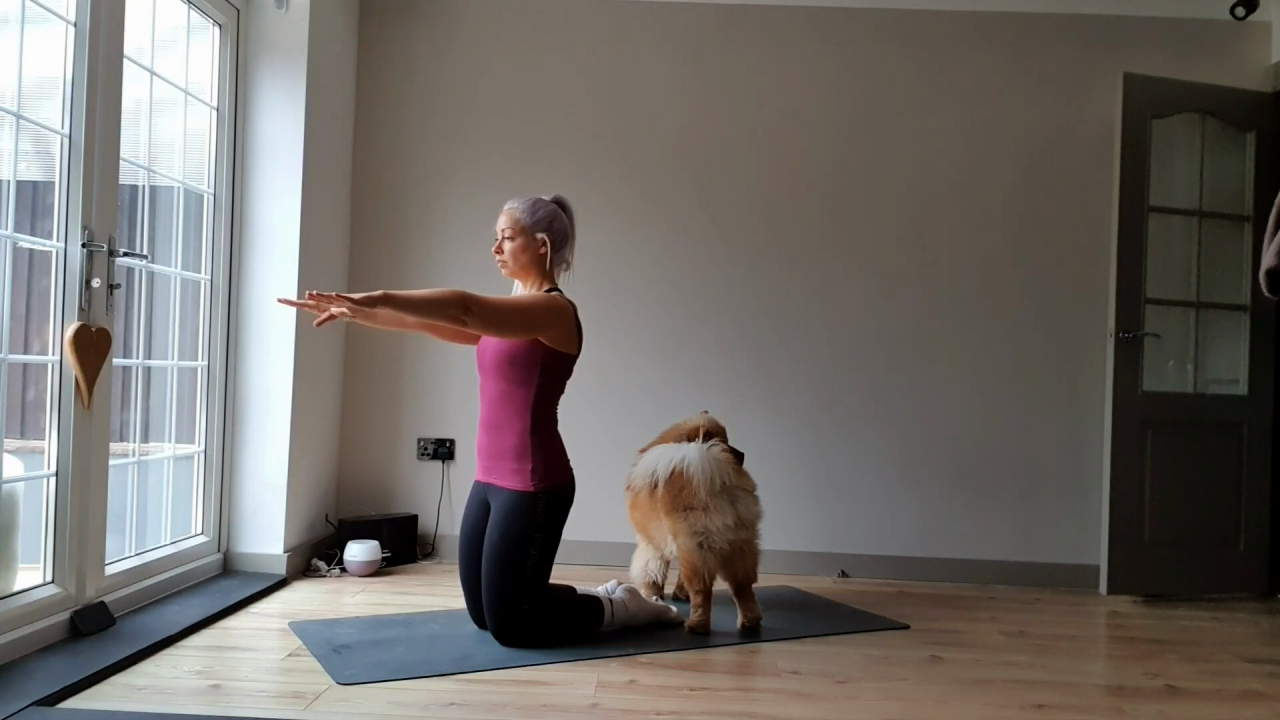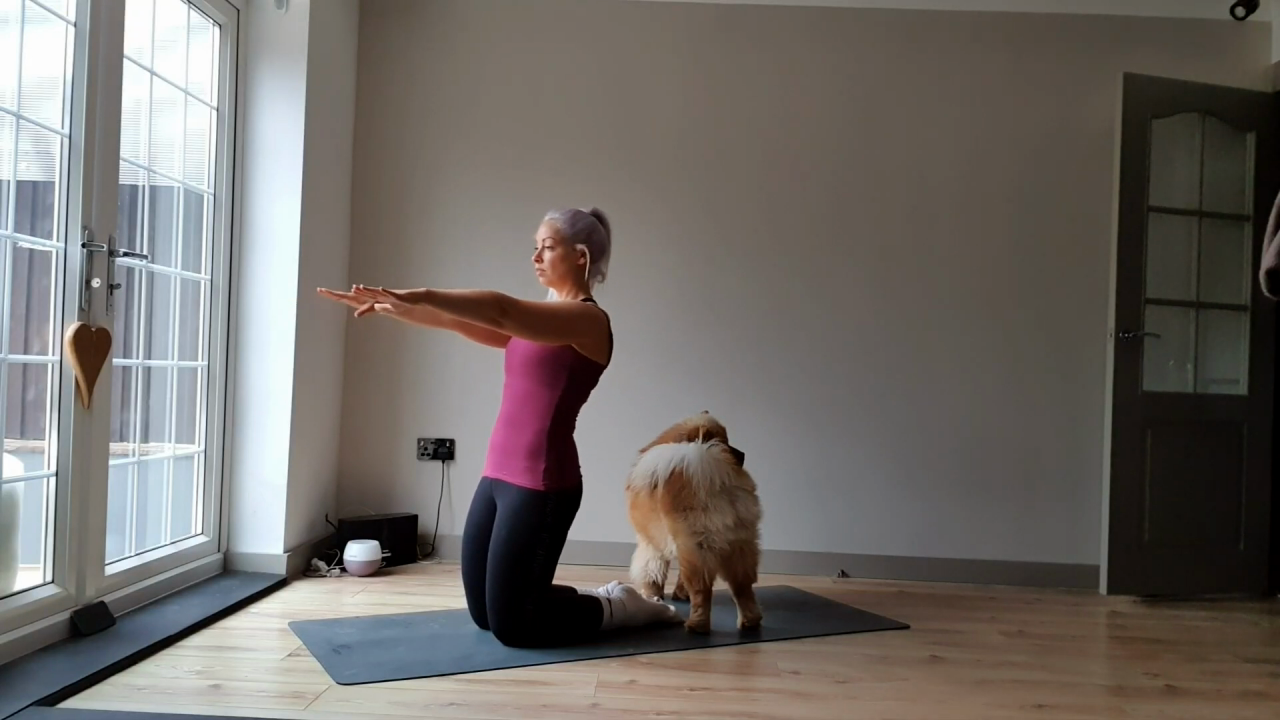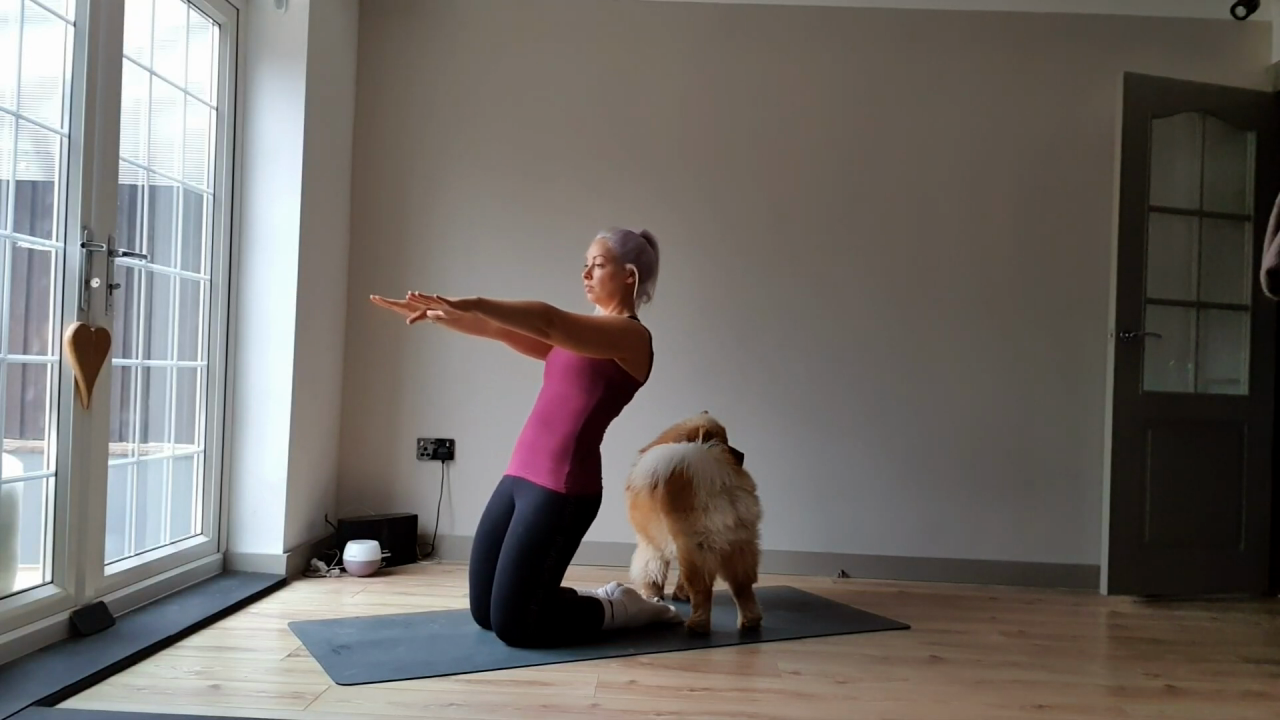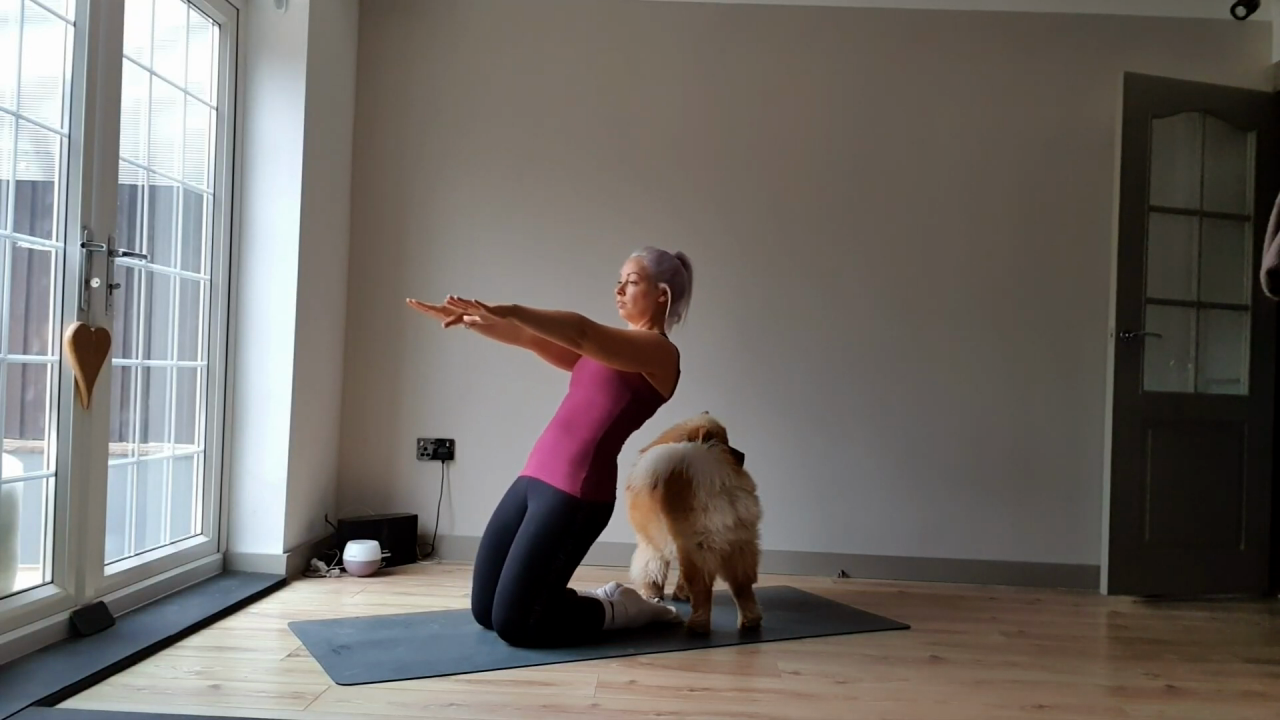
dt=1s
person 1, frame 1
left shoulder: (555, 310)
right shoulder: (506, 317)
left elbow: (465, 308)
right elbow: (428, 322)
left wrist: (379, 298)
right wrist: (352, 311)
left hip: (533, 485)
right hip: (492, 479)
left knee: (510, 625)
right knee: (483, 613)
left ankle: (619, 607)
right ankle: (602, 596)
person 1, frame 2
left shoulder: (588, 320)
right shoulder: (535, 322)
left elbow: (501, 310)
right elbow: (459, 321)
left wrist: (422, 294)
right wrist: (388, 306)
left hip: (542, 484)
right hip: (499, 476)
left knee: (512, 625)
right knee: (483, 612)
left ankle: (618, 607)
right ankle: (602, 597)
person 1, frame 3
left shoulder: (632, 337)
right shoulder: (577, 337)
left elbow: (548, 321)
right elbow: (502, 331)
left wrist: (474, 303)
right wrist: (437, 313)
left hip: (563, 486)
right hip: (521, 476)
left knee: (513, 624)
right knee: (485, 613)
left ankle: (621, 609)
right ankle: (606, 599)
person 1, frame 4
left shoulder: (660, 353)
right shoulder: (602, 351)
left elbow: (581, 332)
right elbow: (531, 339)
left wrist: (509, 309)
right wrist: (470, 319)
left hip: (578, 489)
right hip: (536, 477)
left knee: (514, 622)
right knee: (485, 610)
left ankle: (621, 609)
right ankle: (606, 599)
